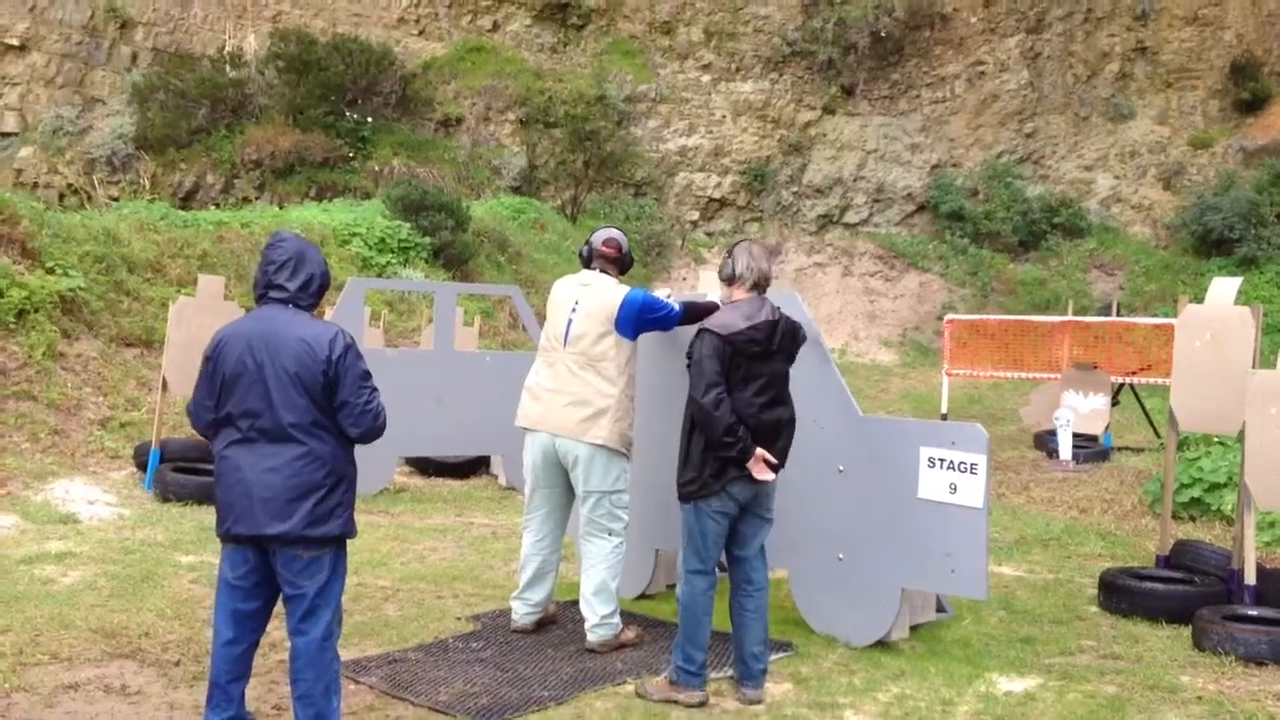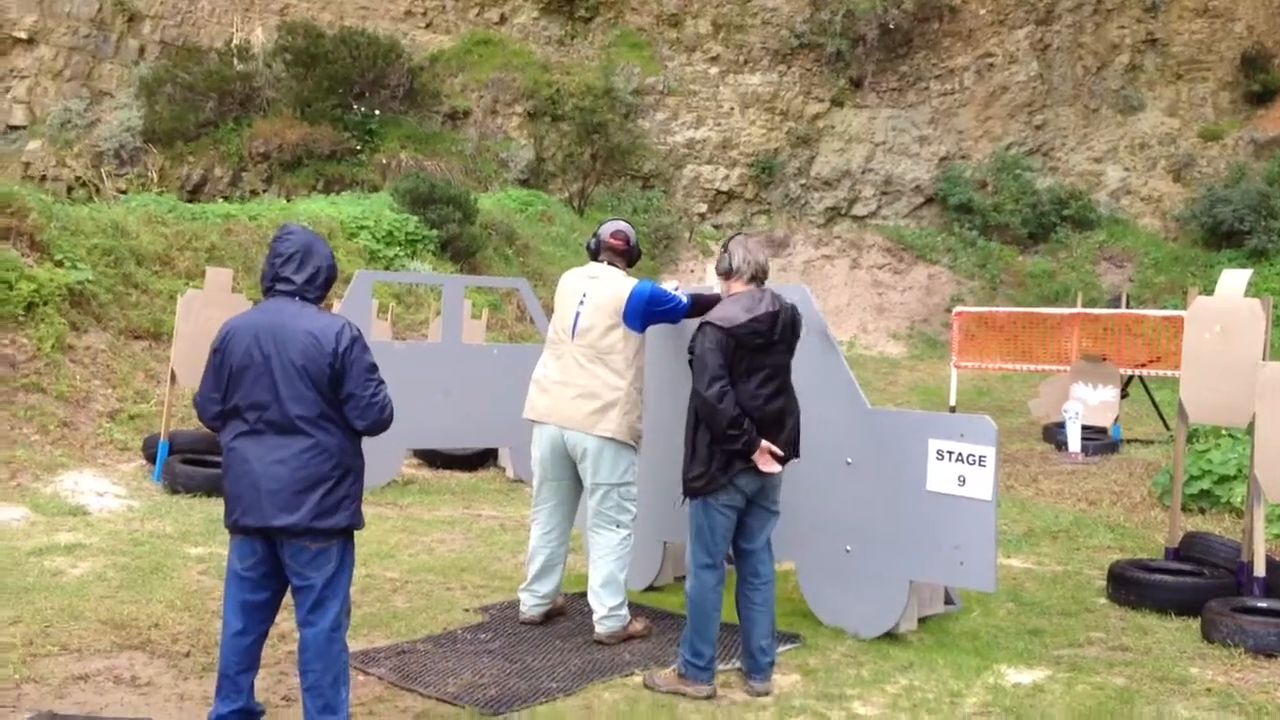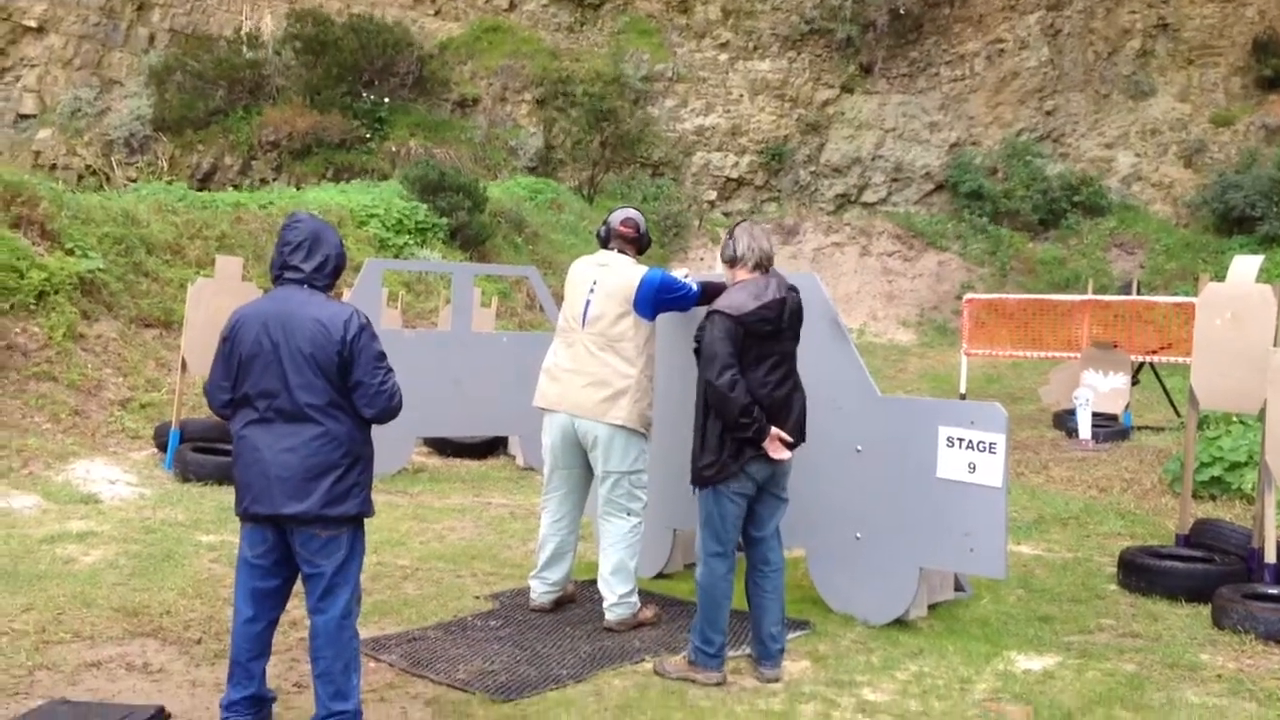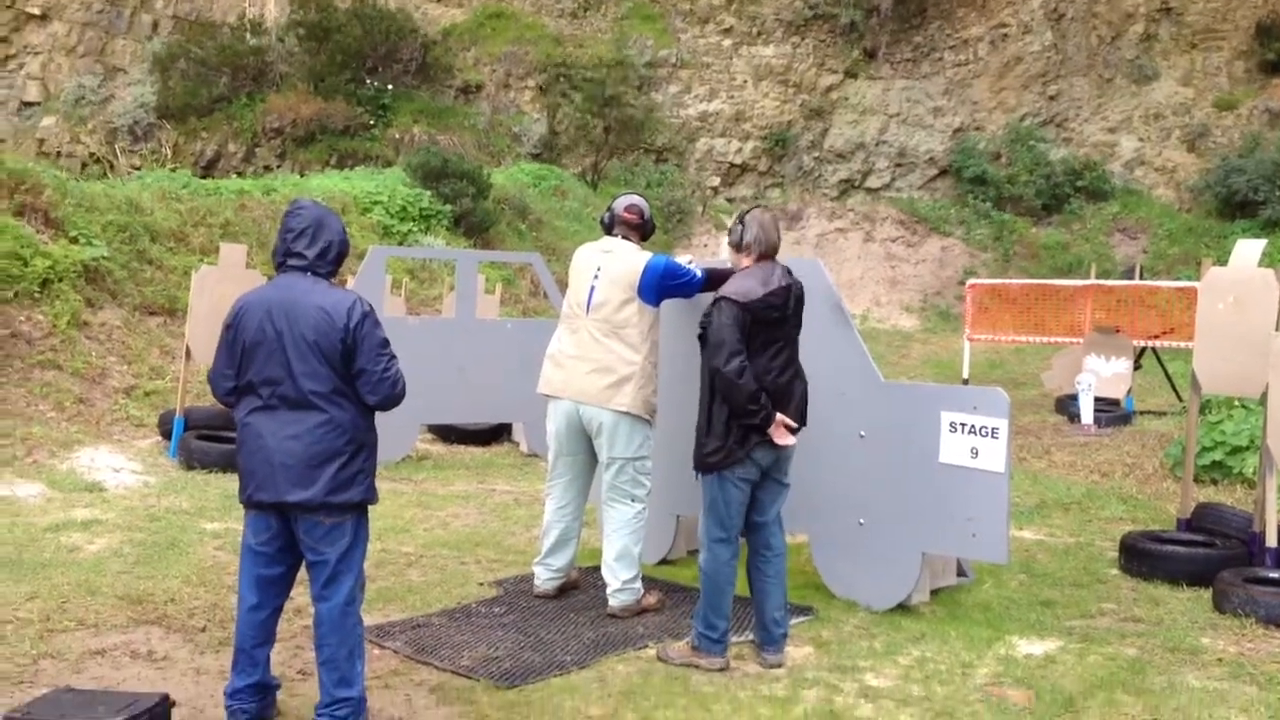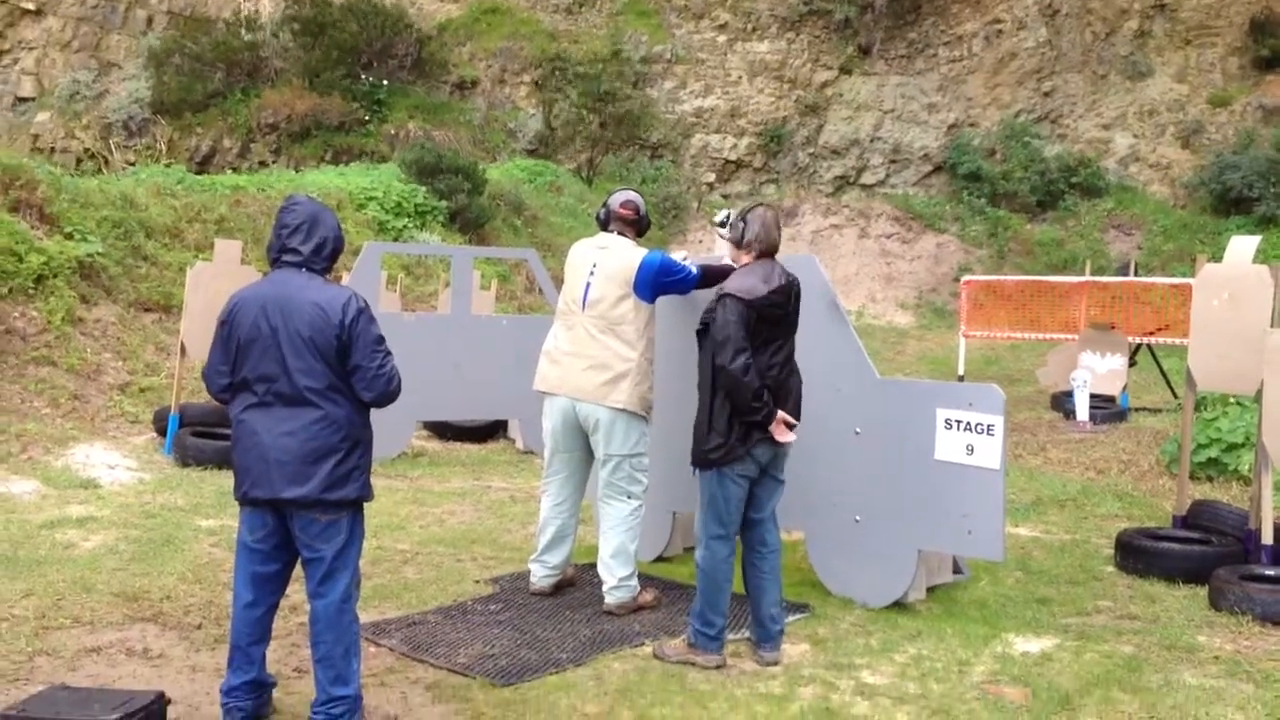
dt=0.2s
person 1, frame 1
left shoulder: (226, 339)
right shoulder: (330, 341)
left elbow: (202, 420)
right elbow: (367, 424)
left hip: (242, 509)
right hip: (308, 512)
left knee: (234, 626)
right knee: (312, 632)
person 1, frame 2
left shoulder: (233, 331)
right shoulder: (337, 334)
left elbow: (209, 411)
right elbow: (374, 416)
right wrist: (330, 413)
left hip: (250, 501)
right hip: (316, 504)
left knee: (243, 617)
right knee: (321, 623)
person 1, frame 3
left shoulder: (243, 319)
right shoulder: (346, 321)
left elbow: (219, 400)
right elbow: (382, 404)
right wrist: (339, 399)
left hip: (261, 489)
right hip: (326, 491)
left knee: (254, 604)
right knee: (332, 611)
person 1, frame 4
left shoulder: (246, 307)
right shoulder: (348, 309)
left elbow: (223, 387)
right elbow: (386, 392)
right wrist: (343, 388)
left hip: (264, 477)
right hip: (329, 479)
left knee: (258, 593)
right knee: (336, 599)
person 1, frame 5
left shoulder: (241, 303)
right shoulder: (344, 305)
left elbow: (218, 383)
right elbow: (382, 388)
right wrist: (339, 383)
left hip: (260, 474)
right hip: (325, 476)
left knee: (253, 591)
right knee: (331, 596)
person 2, frame 1
left shoulder: (715, 332)
right shoulder: (784, 329)
left elbow: (708, 403)
left wrist: (741, 450)
left hip: (717, 472)
right hip: (761, 473)
left knee: (698, 574)
right knee: (751, 573)
left ankle: (687, 679)
right ankle: (751, 679)
person 2, frame 2
left shoulder: (718, 325)
right shoulder: (785, 317)
left elbow: (712, 396)
left wrist: (746, 444)
left hip: (723, 465)
right hip: (768, 463)
left knee: (706, 569)
right knee: (758, 565)
left ankle: (695, 673)
right ankle: (759, 670)
person 2, frame 3
left shoulder: (725, 313)
right shoulder: (789, 301)
left elbow: (723, 384)
left wrist: (756, 431)
left hip: (733, 453)
right hip: (776, 450)
left knee: (716, 557)
right knee: (767, 552)
left ankle: (706, 660)
right ankle: (769, 657)
person 2, frame 4
left shoulder: (732, 300)
right shoulder: (790, 288)
left elbow: (730, 370)
left wrist: (763, 417)
left hip: (736, 439)
right hip: (778, 436)
left knee: (720, 542)
right knee: (768, 537)
left ankle: (709, 645)
right ankle: (772, 642)
person 2, frame 5
left shoulder: (734, 296)
right shoulder: (787, 286)
left elbow: (734, 368)
left wrist: (763, 414)
left hip: (734, 436)
right hip: (772, 435)
left knee: (717, 539)
right knee: (763, 533)
left ankle: (706, 642)
right ankle: (769, 639)
person 3, frame 1
left shoulder: (561, 289)
right shoulder: (626, 301)
right elbow: (682, 314)
left wrist: (652, 300)
right wrist: (721, 306)
left hip: (542, 422)
right hip: (593, 431)
left knee: (541, 521)
right knee: (602, 531)
left ankle: (528, 610)
right ankle: (603, 628)
person 3, frame 2
left shoulder: (568, 282)
right shoulder: (634, 294)
right elbow: (691, 306)
left wrist: (660, 292)
left hip: (550, 415)
right hip: (600, 424)
left knee: (549, 513)
right knee: (610, 523)
left ankle: (536, 601)
right ankle: (611, 620)
person 3, frame 3
left shoulder: (579, 270)
right shoulder: (645, 281)
right elbow: (700, 294)
left wrist: (670, 279)
left hip: (560, 403)
right hip: (611, 411)
left knee: (559, 501)
right knee: (621, 510)
left ankle: (546, 589)
right ankle: (621, 608)
person 3, frame 4
left shoulder: (583, 256)
right shoulder: (649, 268)
right elbow: (704, 280)
left wrist: (676, 265)
left hip: (565, 389)
right hip: (616, 398)
left knee: (563, 487)
right knee: (624, 497)
left ankle: (550, 575)
right ankle: (624, 594)
person 3, frame 5
left shoulder: (578, 252)
right shoulder: (644, 263)
right elbow: (700, 277)
left wrist: (669, 263)
right wrist: (738, 269)
left hip: (561, 386)
right hip: (612, 395)
left knee: (559, 484)
right knee: (620, 494)
left ankle: (546, 572)
right ankle: (621, 591)
